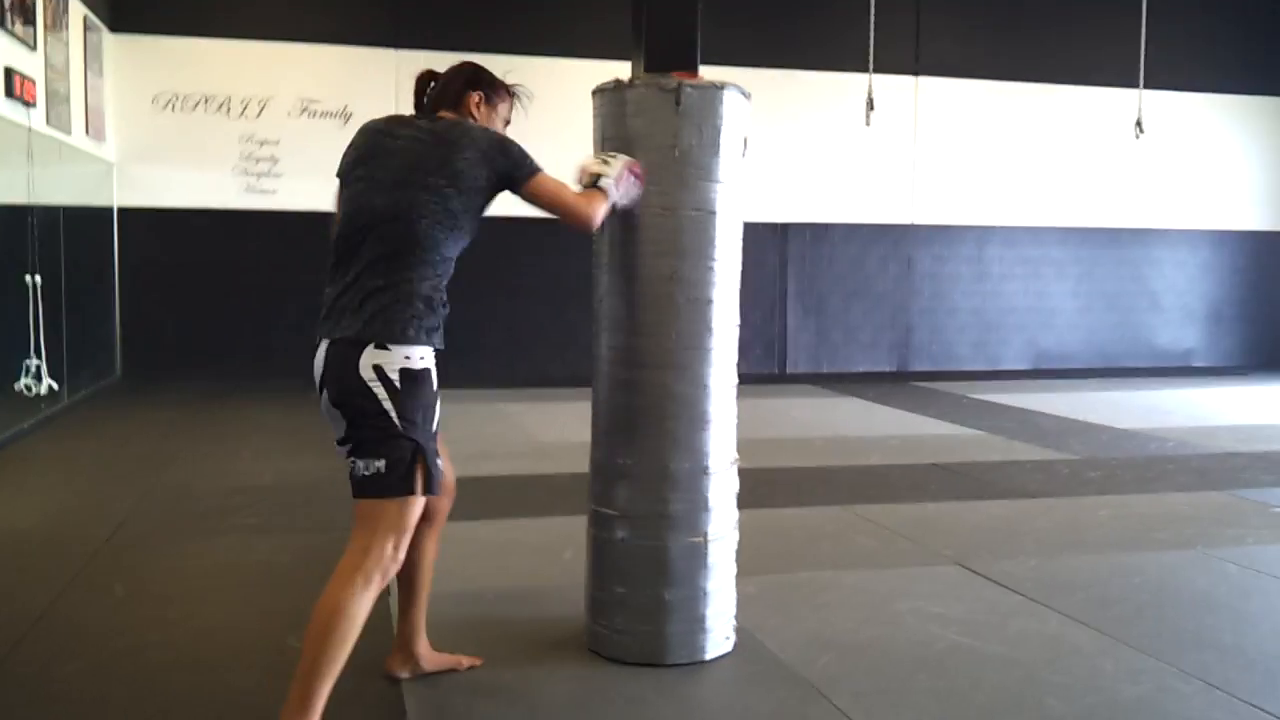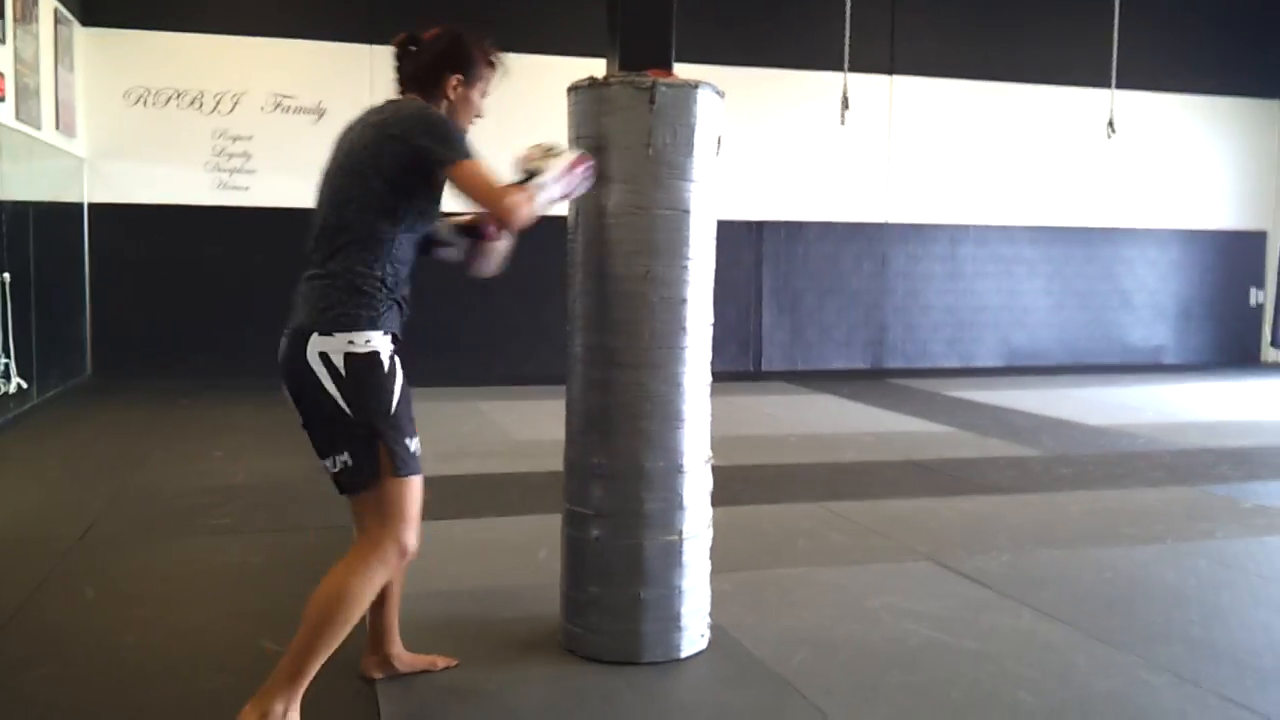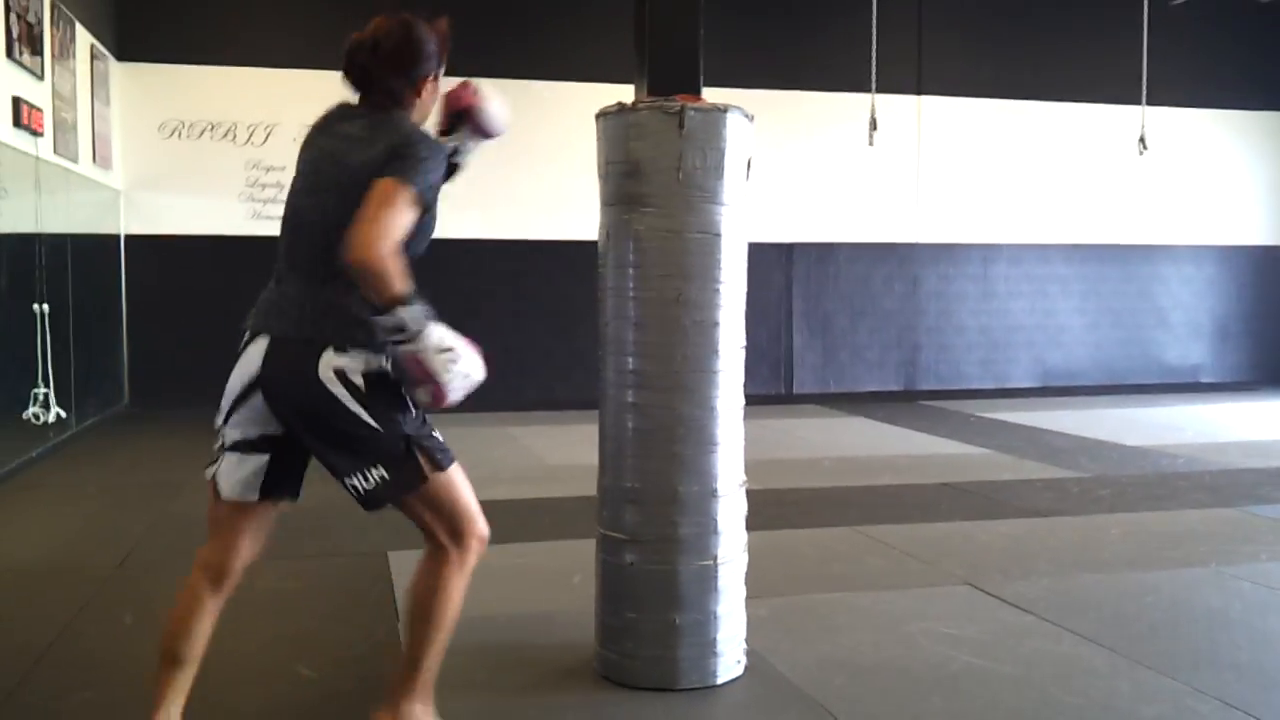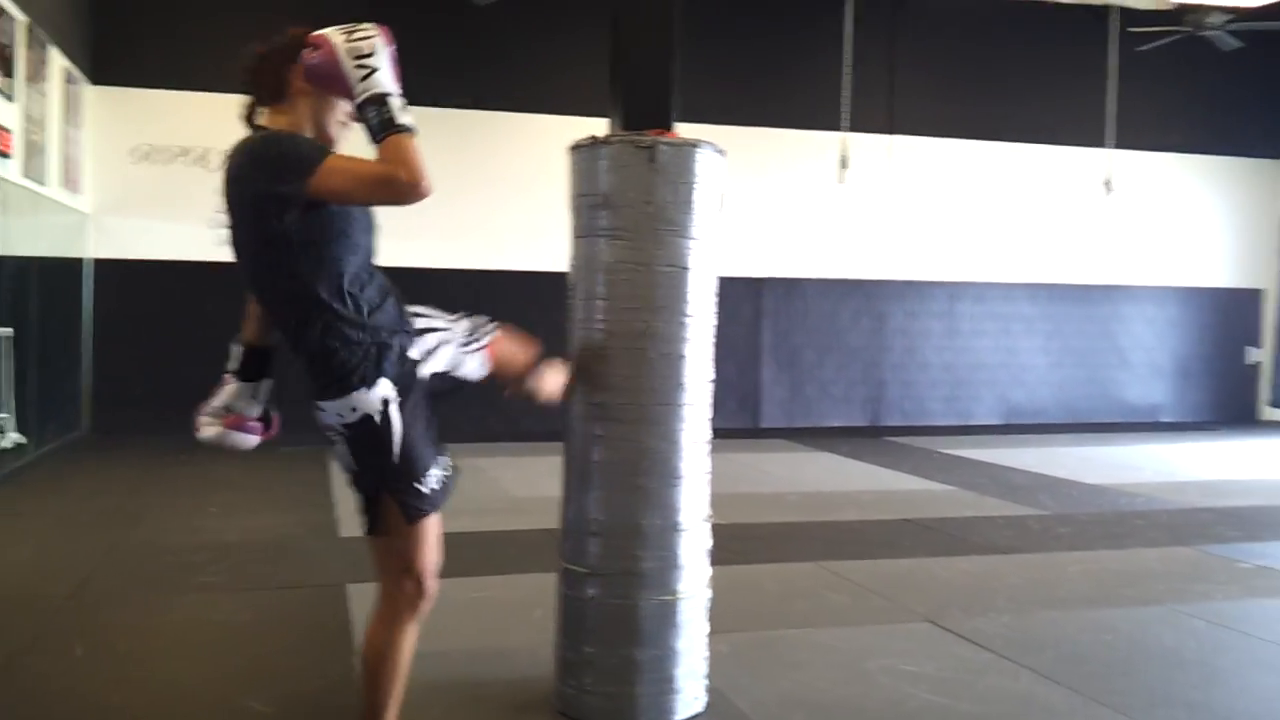
dt=0.5s
person 1, frame 1
left shoulder: (371, 136)
right shoulder: (486, 146)
right elbow: (585, 214)
right wrist: (613, 185)
left hip: (342, 350)
right hip: (393, 355)
left knee: (435, 495)
right knee: (378, 551)
left ankle: (410, 648)
person 1, frame 2
left shoulder: (383, 125)
right shoulder: (424, 122)
right elbow: (508, 212)
right wrist: (555, 181)
left hip: (336, 342)
right hip: (347, 344)
left knee: (391, 518)
right knee: (391, 541)
left ankle: (384, 648)
person 1, frame 3
left shoulder: (335, 126)
right shoulder: (412, 147)
right elbow: (372, 252)
left wrist: (454, 141)
right wrist: (424, 336)
left hip: (268, 358)
right hip: (339, 370)
left knee: (224, 559)
right knee: (462, 534)
person 1, frame 4
left shoulder: (288, 165)
right shoulder: (268, 155)
left elbow: (267, 300)
right elbow: (408, 183)
left wrist: (245, 381)
right wrist: (380, 97)
left hip: (398, 337)
right hip: (367, 392)
left knee: (505, 346)
right knee: (411, 582)
left ankle: (548, 381)
